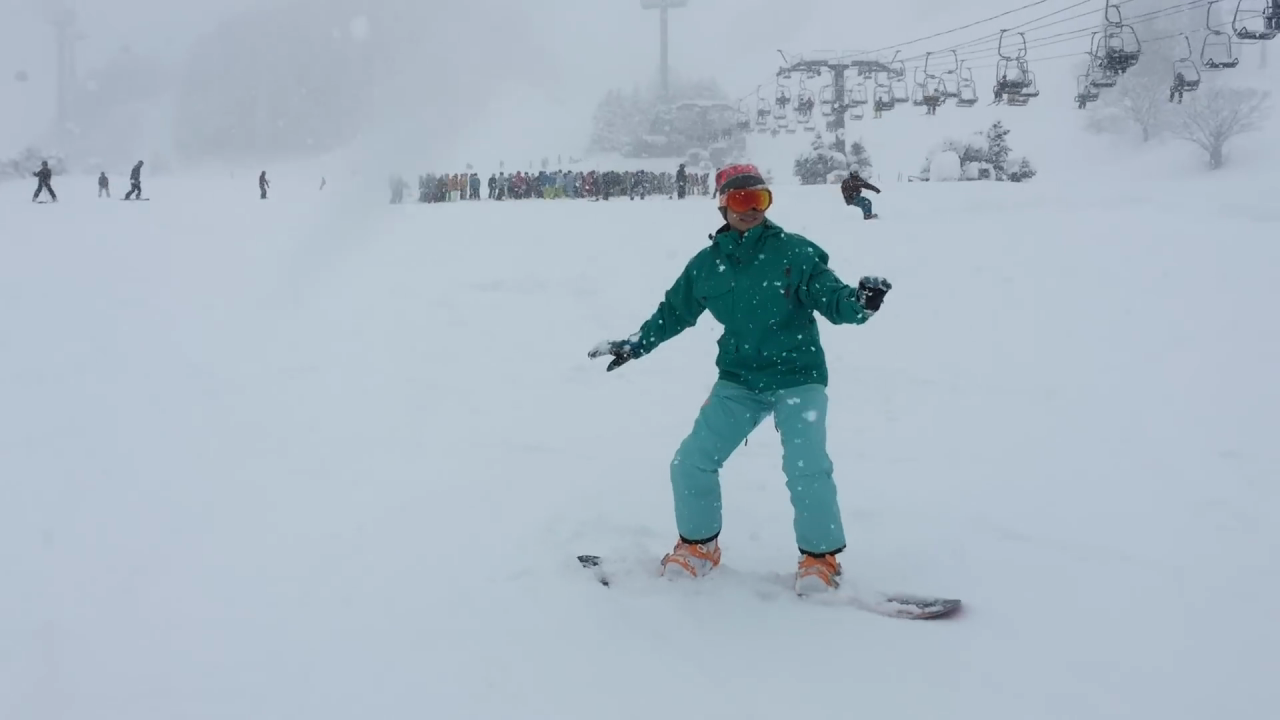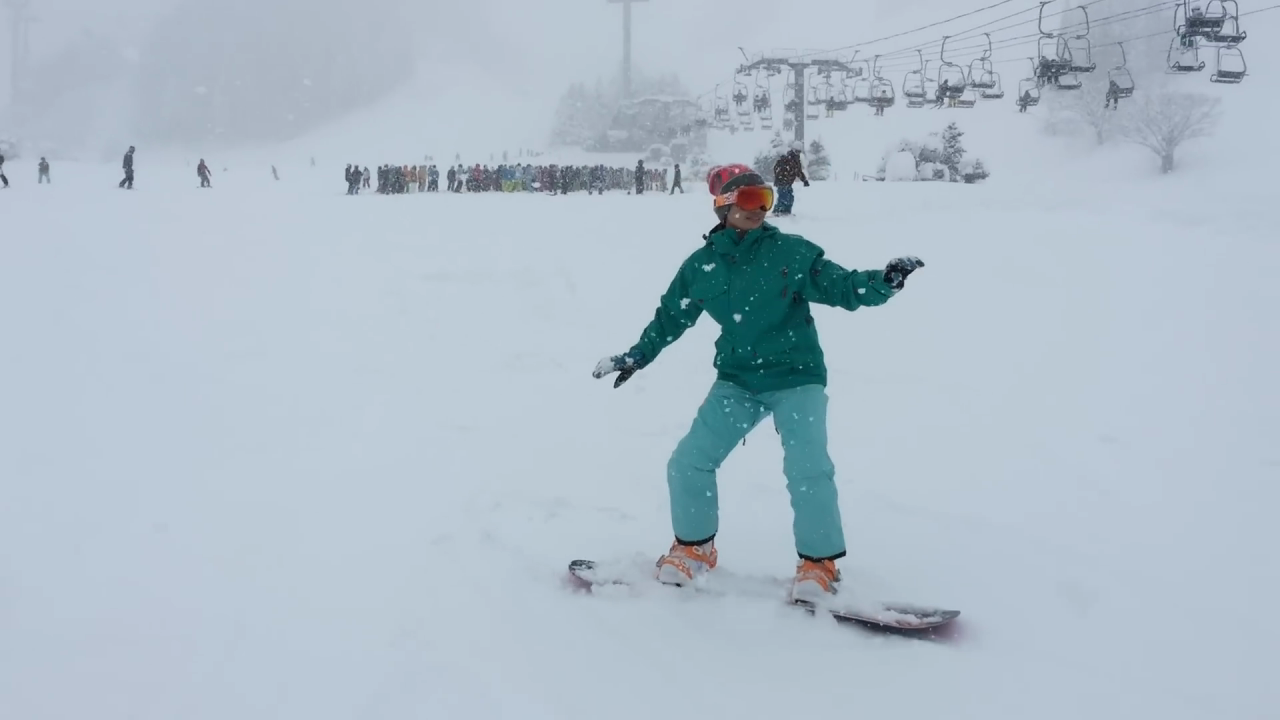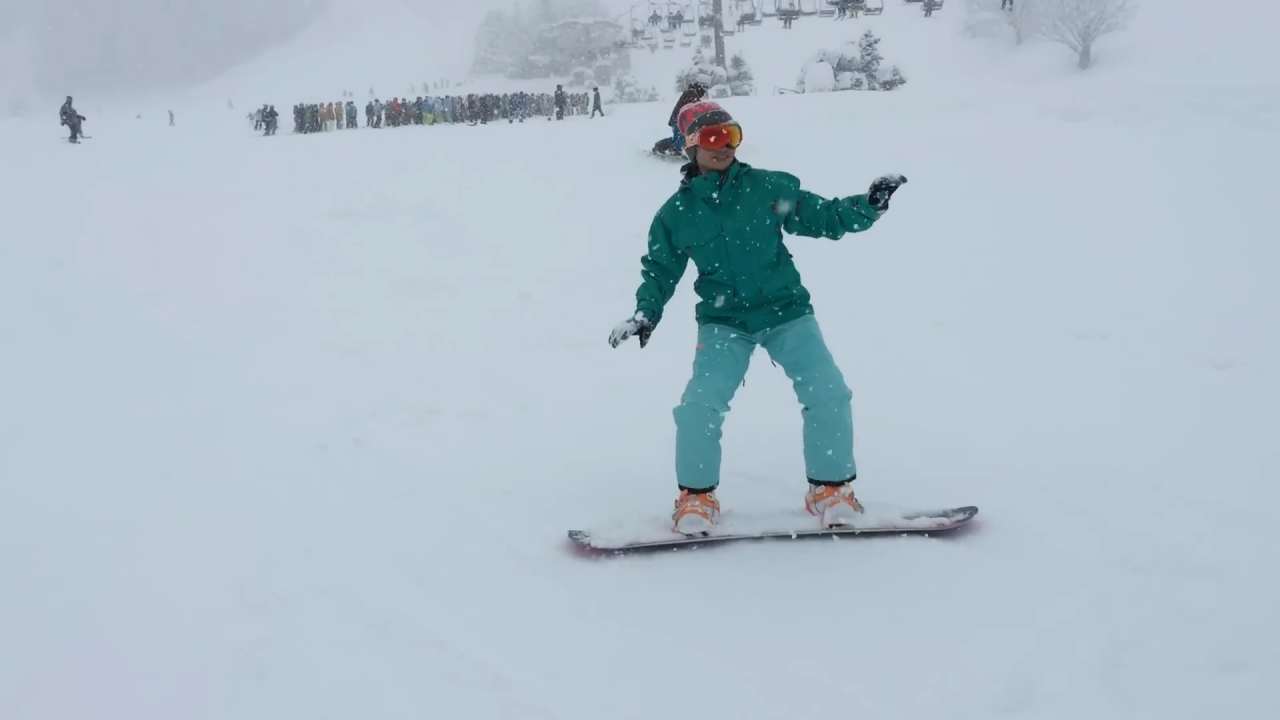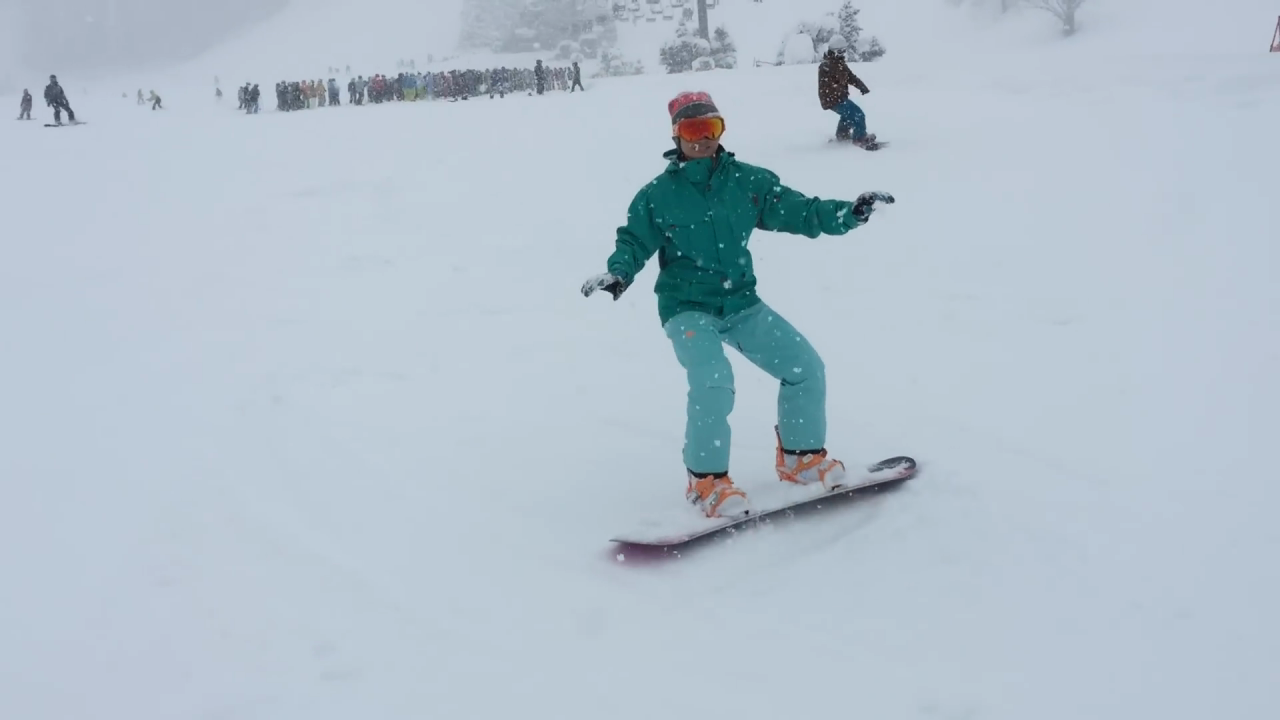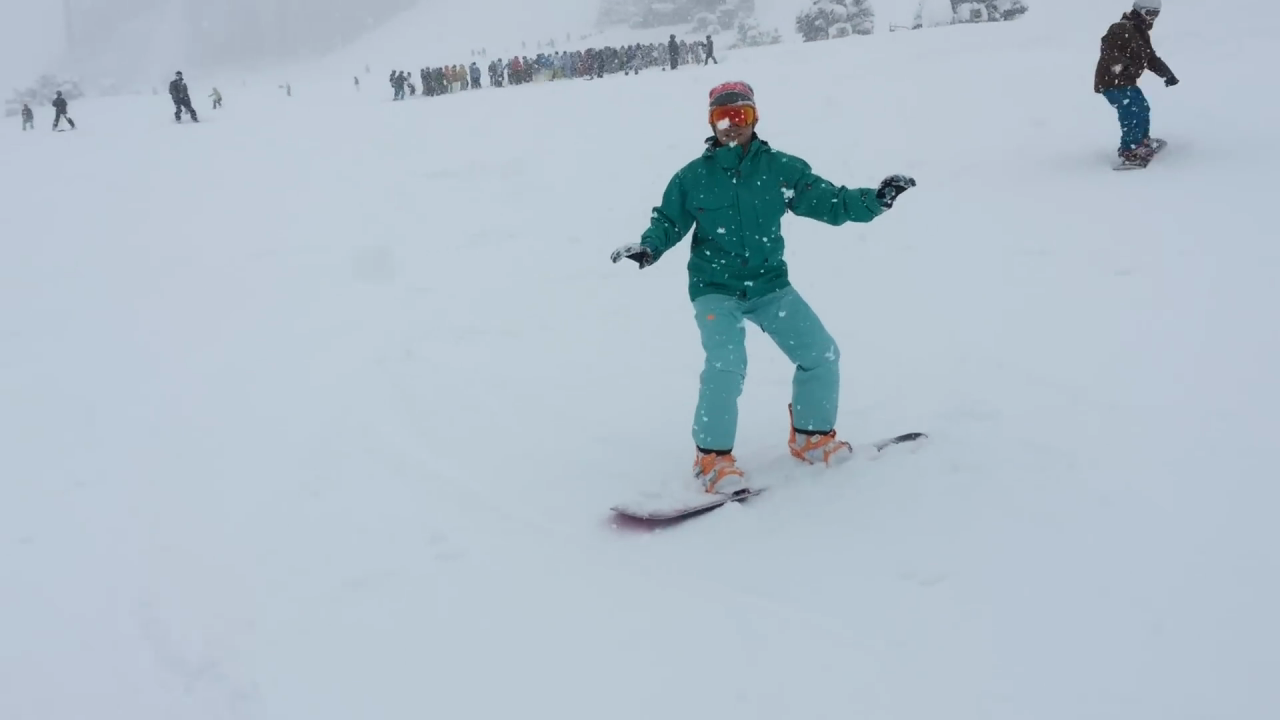
dt=1s
person 1, frame 1
left shoulder: (796, 252)
right shoulder: (706, 264)
left elbow: (831, 299)
right elbow: (675, 311)
left wrist: (860, 301)
right wrist: (634, 345)
left hip: (797, 377)
right hip: (738, 380)
left knee: (807, 467)
right knee: (691, 462)
left ankle: (820, 558)
right ankle: (698, 546)
person 1, frame 2
left shoulder: (793, 253)
right shoulder: (701, 265)
left elbow: (842, 287)
right elbow: (672, 315)
left wrist: (884, 282)
right wrist: (637, 355)
left hip: (797, 378)
right hip: (736, 382)
left knee: (808, 469)
right knee: (689, 462)
left ankle: (819, 563)
right ankle: (694, 549)
person 1, frame 3
left shoulder: (770, 188)
right shoulder: (675, 212)
left elbow: (823, 217)
right elbow: (660, 271)
left wrist: (868, 206)
right wrist: (647, 313)
left hip: (786, 310)
right hip: (724, 320)
left knee: (829, 392)
right knee: (700, 404)
left ankle: (830, 488)
right ankle: (696, 495)
person 1, frame 4
left shoulder: (749, 181)
right shoulder: (657, 195)
left elbow: (800, 212)
right elbow: (634, 242)
left wrist: (851, 211)
right wrist: (618, 273)
left hip: (742, 303)
right hip: (686, 308)
left knee: (805, 366)
right knee: (712, 382)
left ankle: (800, 457)
right ankle: (706, 480)
person 1, frame 5
left shoulder: (781, 168)
right shoulder: (692, 177)
left elbow: (830, 202)
right elbow: (668, 222)
left wrist: (876, 200)
right wrist: (649, 247)
left hip: (770, 284)
right hip: (715, 290)
left knee: (820, 353)
right knee: (726, 364)
left ankle: (812, 436)
right ankle: (712, 457)
